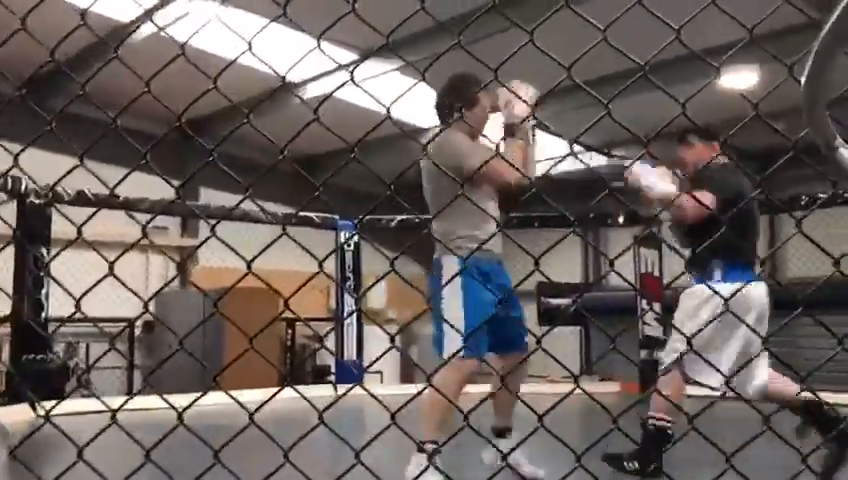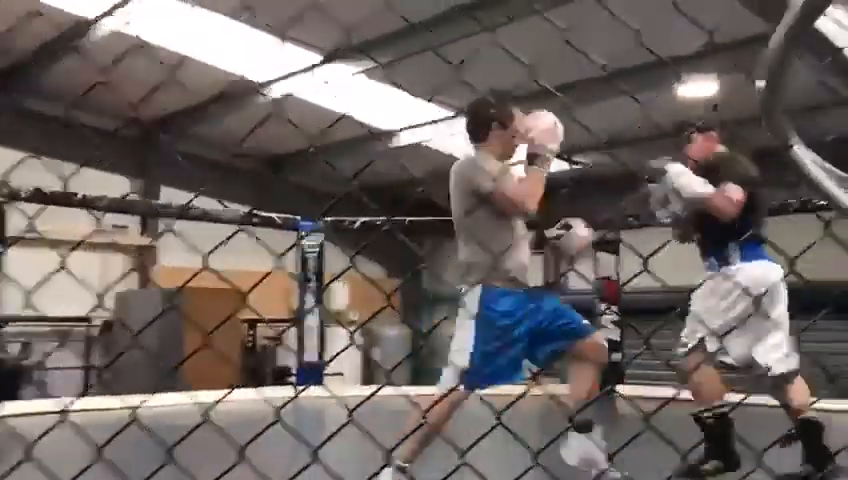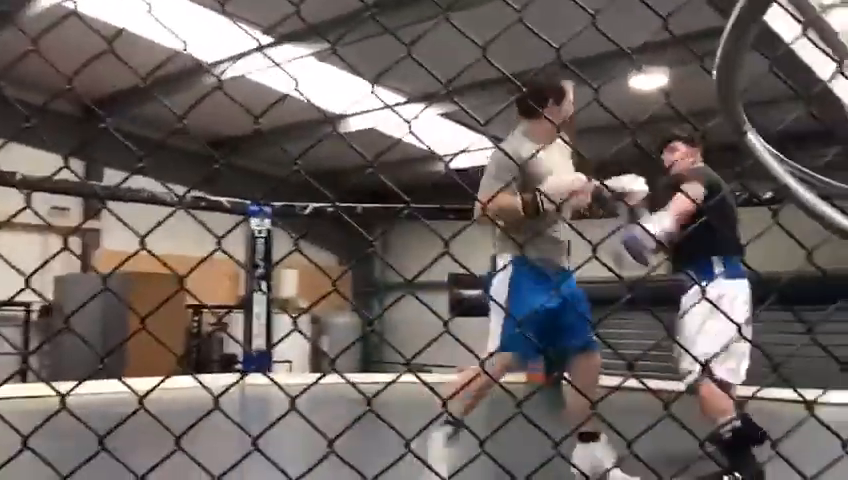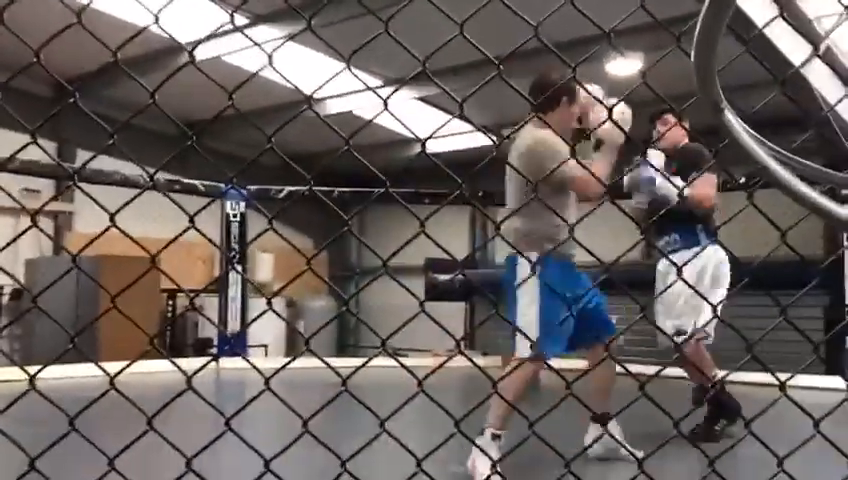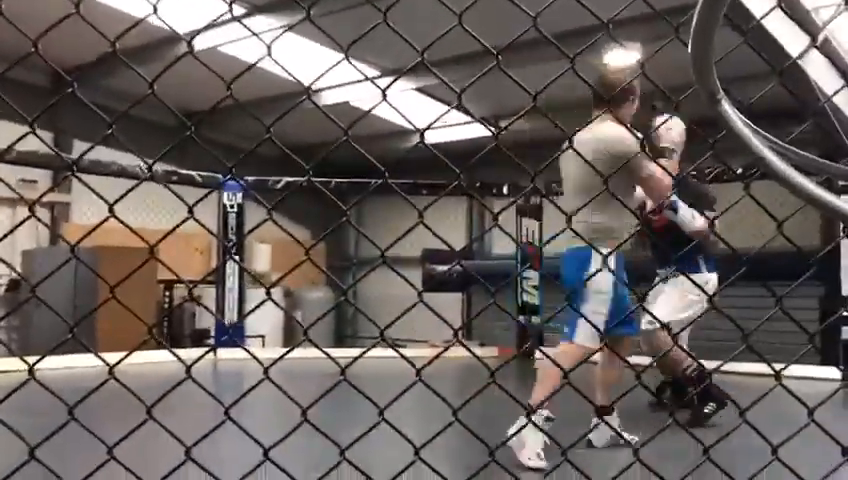
dt=0.3s
person 1, frame 1
left shoulder: (474, 150)
right shoulder: (445, 144)
left elbow: (524, 174)
right elbow: (509, 175)
left wrist: (523, 124)
right wrist: (516, 126)
left hip: (489, 266)
right hip: (459, 267)
left knee: (515, 355)
right knee: (462, 362)
left ankle: (502, 445)
person 1, frame 2
left shoulder: (503, 170)
right shoulder: (471, 167)
right elbow: (526, 202)
left wrist: (566, 236)
right wrist: (539, 157)
left hip: (524, 295)
right hip: (489, 297)
left knee: (592, 347)
right knee: (459, 388)
person 1, frame 3
left shoulder: (559, 147)
right shoulder: (512, 150)
right elbow: (485, 208)
right wrist: (543, 201)
left hip: (558, 272)
right hip: (520, 270)
left knee: (588, 361)
right knee: (500, 361)
right ankle: (444, 432)
person 1, frame 4
left shoulder: (545, 138)
right shoulder: (539, 141)
right elbow: (591, 187)
left wrist: (595, 127)
right wrist: (612, 138)
left hip: (559, 264)
right hip: (535, 265)
left knee: (605, 342)
right knee: (531, 356)
left ankle: (604, 435)
right ankle: (488, 442)
person 1, frame 5
left shoulder: (578, 141)
right shoulder: (621, 138)
right elbow: (660, 192)
right wrist: (668, 153)
left hip: (595, 252)
right hip: (596, 253)
left knee: (621, 337)
right knee: (580, 342)
left ankle: (604, 422)
right ankle: (529, 422)
person 2, frame 1
left shoulder: (719, 175)
right shoulder: (729, 182)
left elbow: (689, 211)
right elbow: (687, 236)
left wrist: (647, 179)
right wrist: (666, 190)
left hip: (719, 286)
right hip: (747, 288)
left knee: (674, 364)
right knee: (753, 376)
person 2, frame 2
left shoulder: (733, 166)
right shoulder: (710, 176)
left elbow: (727, 209)
right elbow: (685, 233)
left wrist: (685, 181)
right wrist: (678, 196)
left hip: (739, 272)
right hip: (762, 273)
left knee: (693, 352)
right knee: (779, 364)
left ankle: (719, 448)
person 2, frame 3
left shoulder: (699, 178)
right shoulder: (685, 187)
left elbow: (683, 205)
right elbow: (665, 243)
left wrist: (648, 232)
left hip: (717, 285)
right hip: (709, 285)
left knee: (701, 372)
right knee: (712, 368)
right ankle: (743, 429)
person 2, frame 4
left shoulder: (694, 154)
right shoulder: (657, 163)
left elbow: (706, 199)
right elbow: (644, 210)
left wrist: (662, 183)
right wrist: (640, 180)
left hip: (698, 256)
right hip: (672, 259)
left knee: (688, 338)
right knee: (678, 337)
left ankle: (721, 409)
right ankle: (719, 399)
person 2, frame 5
left shoulder: (692, 190)
right shoulder: (651, 195)
left elbow: (705, 233)
left hip: (695, 276)
right hip: (670, 277)
left knee: (652, 332)
right knee: (656, 336)
left ankle: (707, 392)
right ankle: (678, 390)
